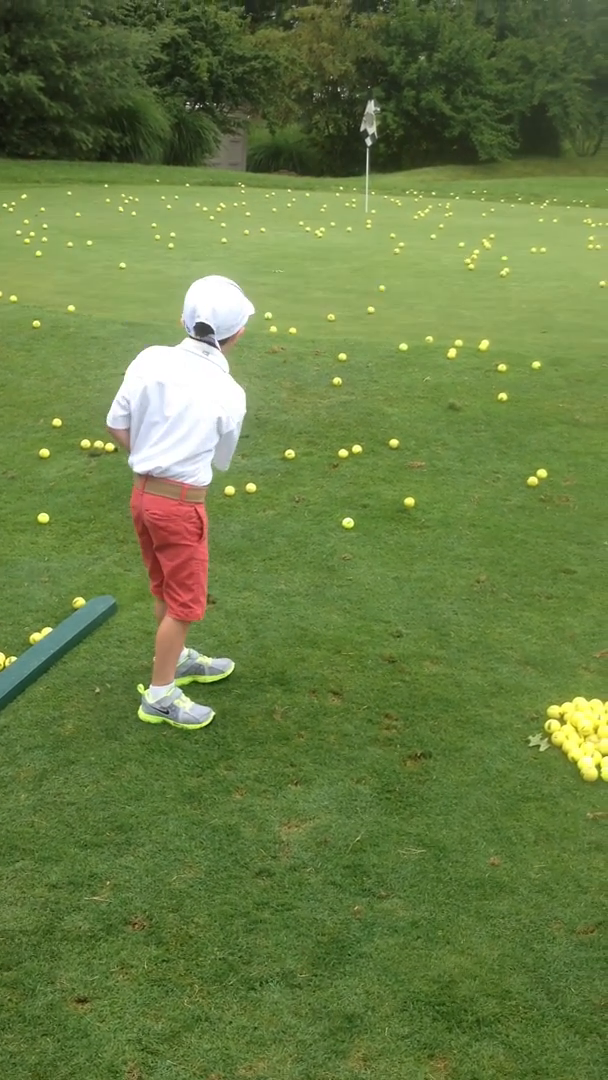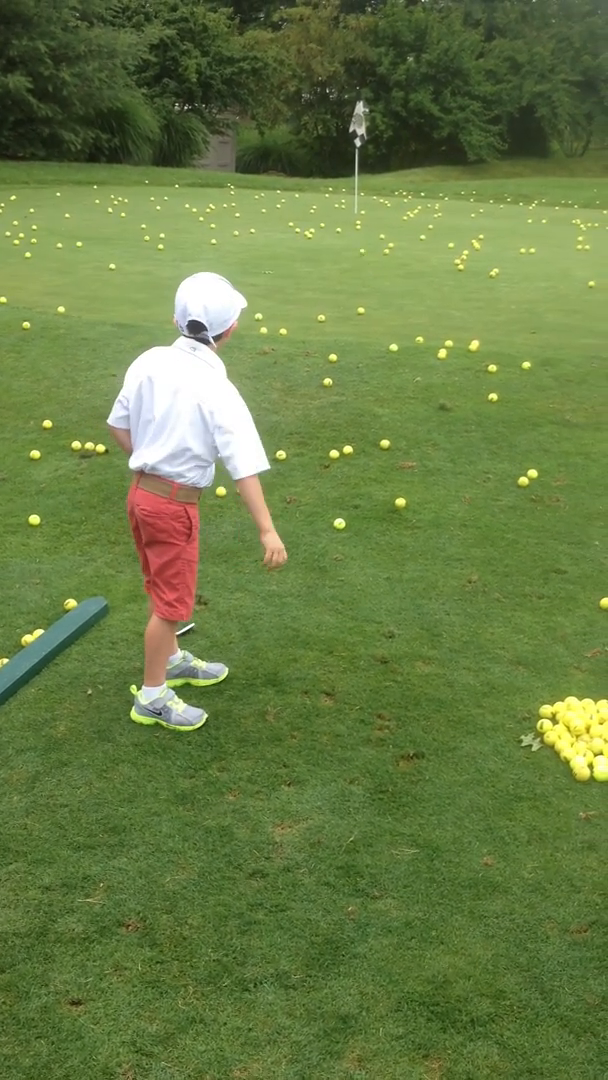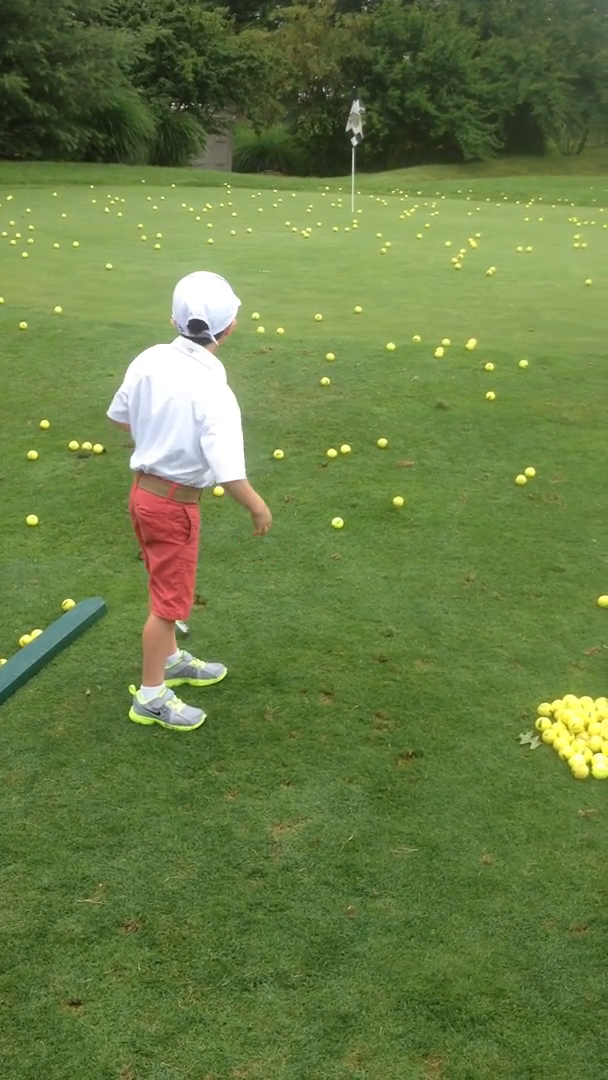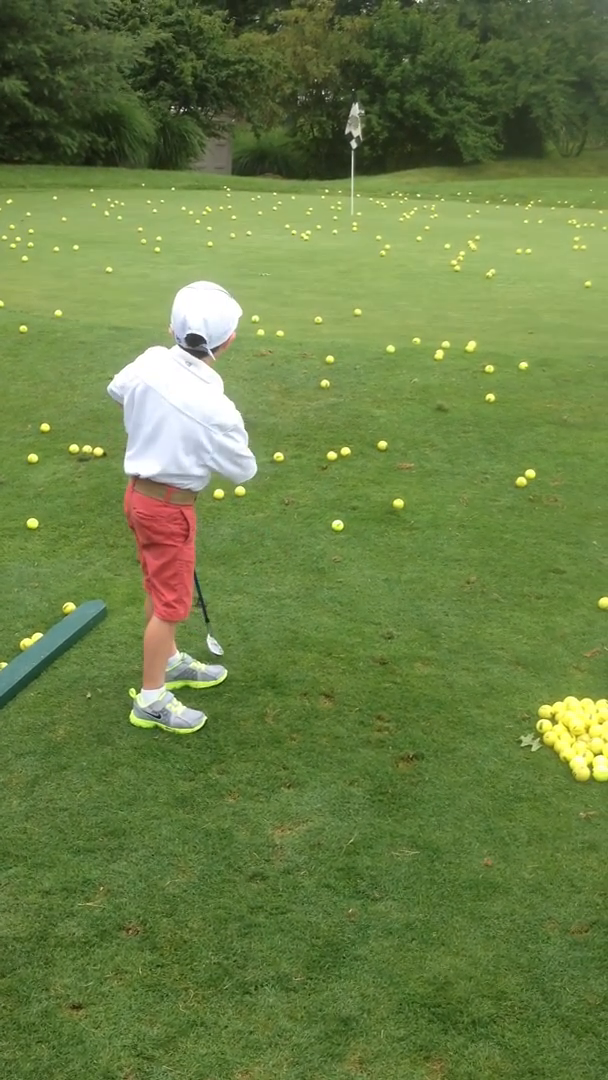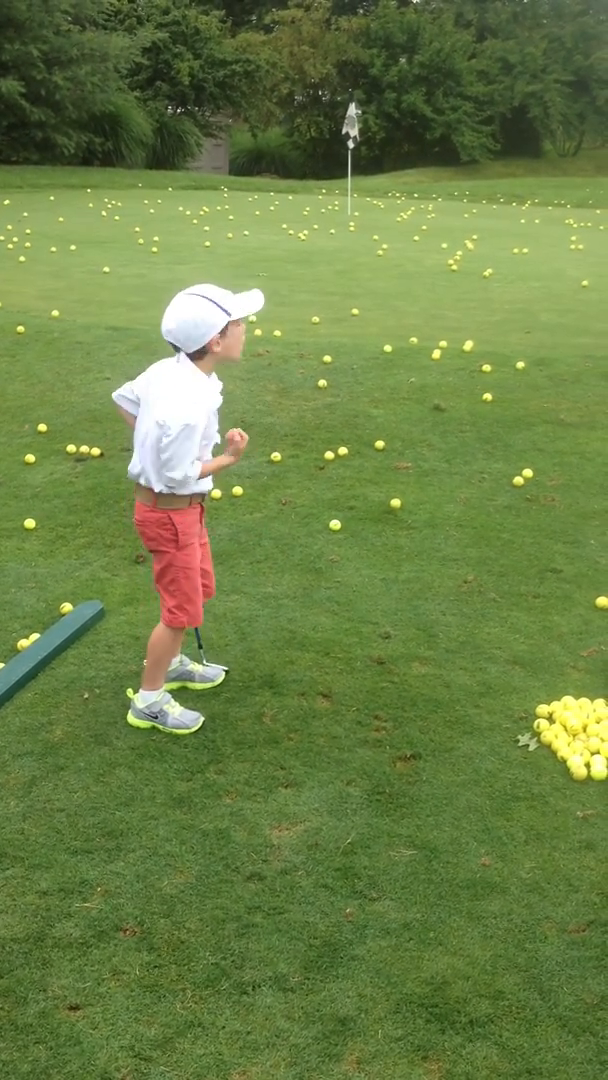
dt=0.4s
person 1, frame 1
left shoulder: (150, 361)
right shoulder: (228, 395)
left elbow: (118, 427)
right elbow: (219, 459)
left hip: (143, 493)
right hip: (180, 504)
left knee: (167, 590)
right knee: (185, 601)
left ankle: (178, 659)
right ankle: (159, 694)
person 1, frame 2
left shoulder: (148, 362)
right shoulder: (216, 391)
left elbow: (118, 426)
right elbow: (244, 467)
right wrist: (267, 530)
left hip: (141, 491)
right hip: (174, 503)
left knee: (162, 588)
right knee: (170, 600)
left ankle: (171, 660)
right ankle: (151, 696)
person 1, frame 3
left shoulder: (150, 360)
right shoulder: (213, 392)
left elbow: (120, 415)
right elbow: (226, 473)
right wrist: (258, 508)
left hip: (143, 488)
right hip: (174, 503)
left knee: (167, 587)
right knee: (170, 598)
left ankle: (170, 660)
right ankle: (150, 695)
person 1, frame 4
left shoulder: (149, 363)
right shoulder: (214, 409)
left elbow: (118, 389)
right elbow: (243, 473)
right wrist: (225, 445)
left hip: (138, 491)
right hip: (169, 506)
left knee: (163, 589)
right knee: (170, 601)
left ankle: (169, 662)
right ankle: (150, 698)
person 1, frame 5
left shoulder: (165, 371)
right shoulder: (183, 405)
left elbow: (123, 402)
right elbow: (172, 478)
right wrist: (227, 458)
left hip: (187, 507)
right hip: (169, 513)
left knee: (193, 591)
right knee: (183, 610)
left ankle: (171, 662)
right ankle: (148, 699)
